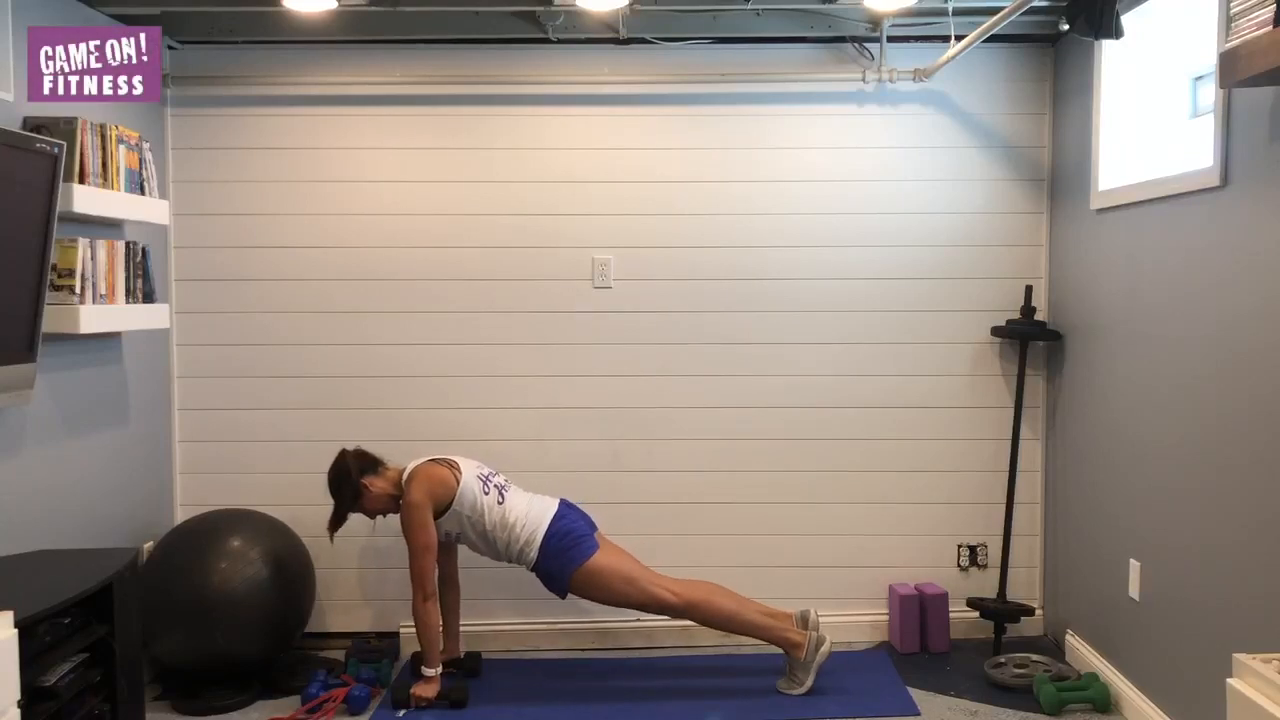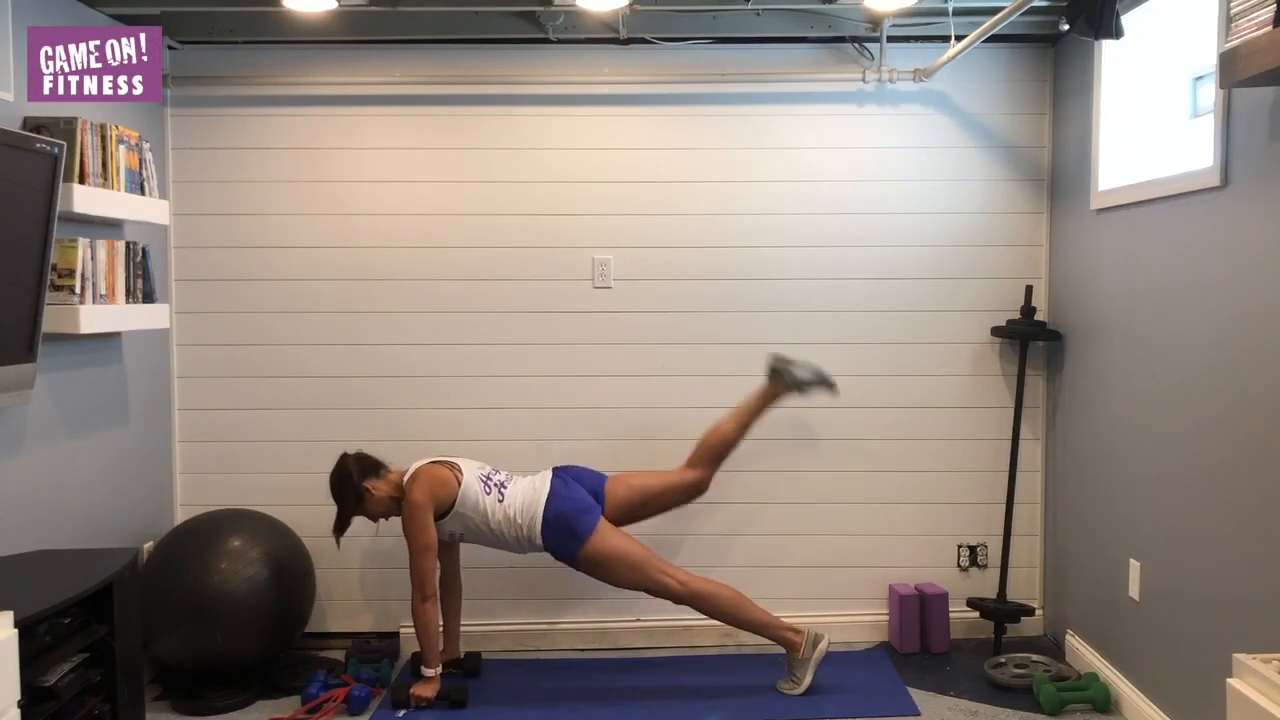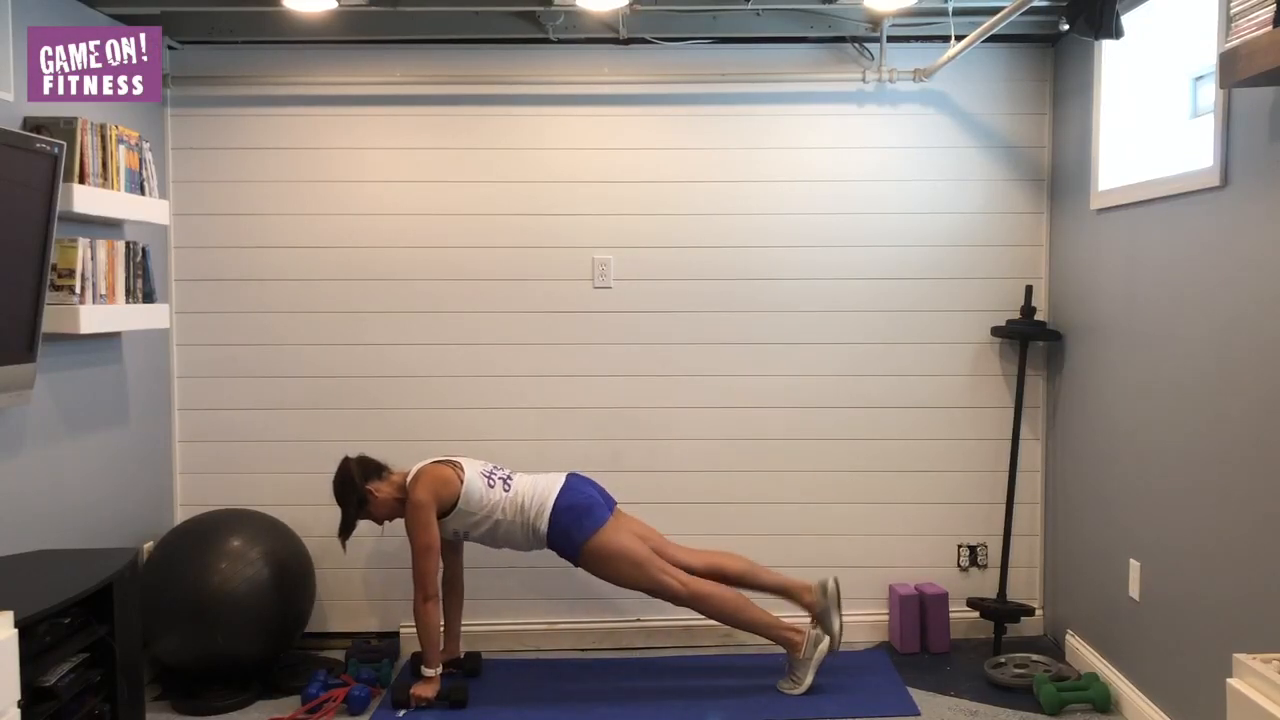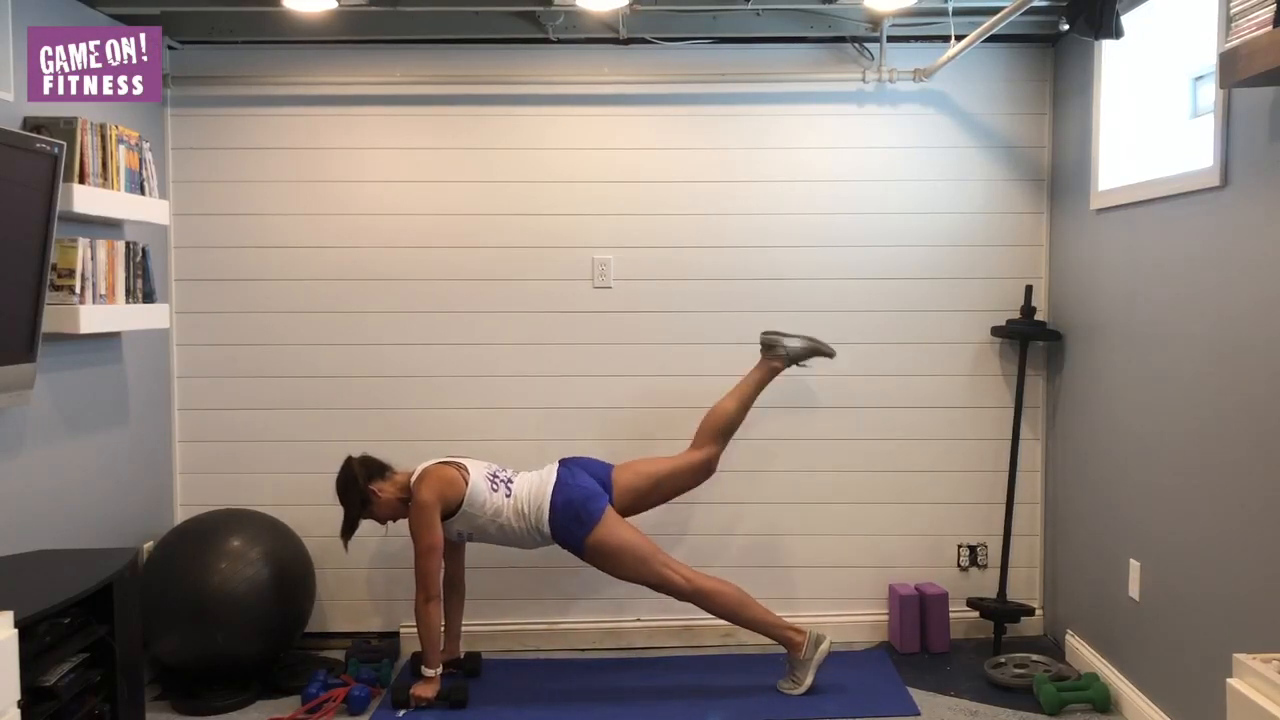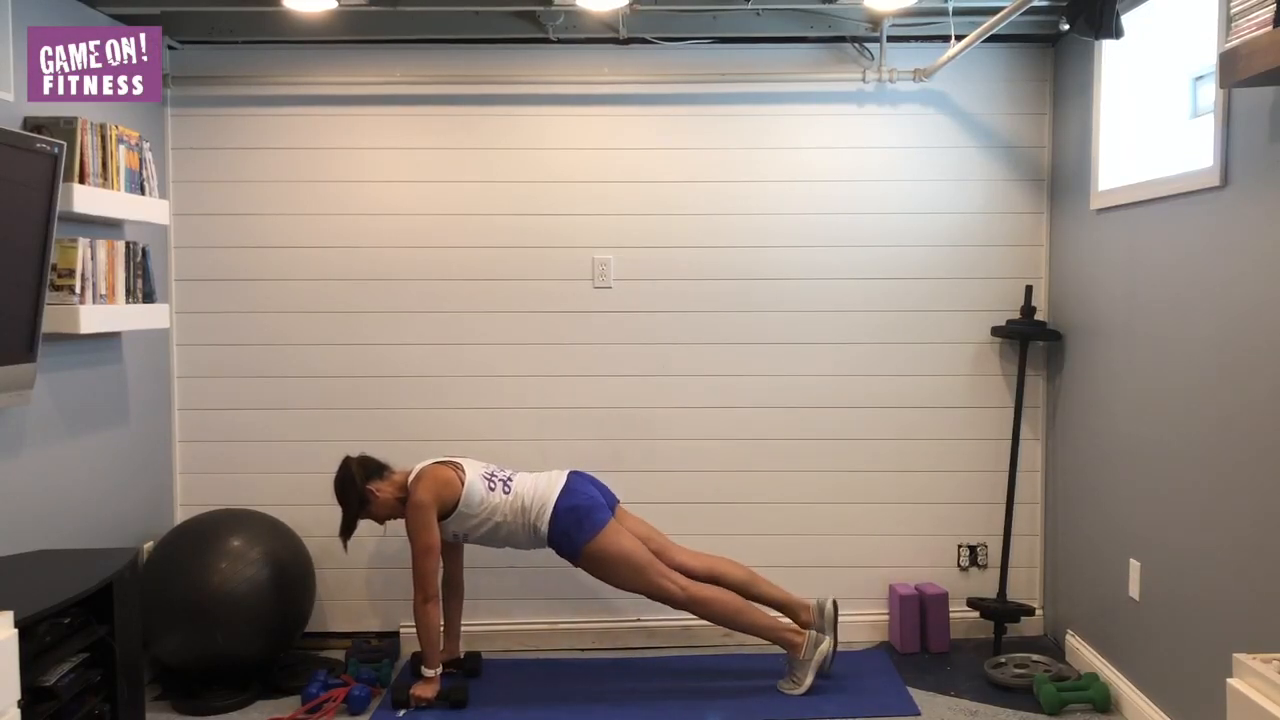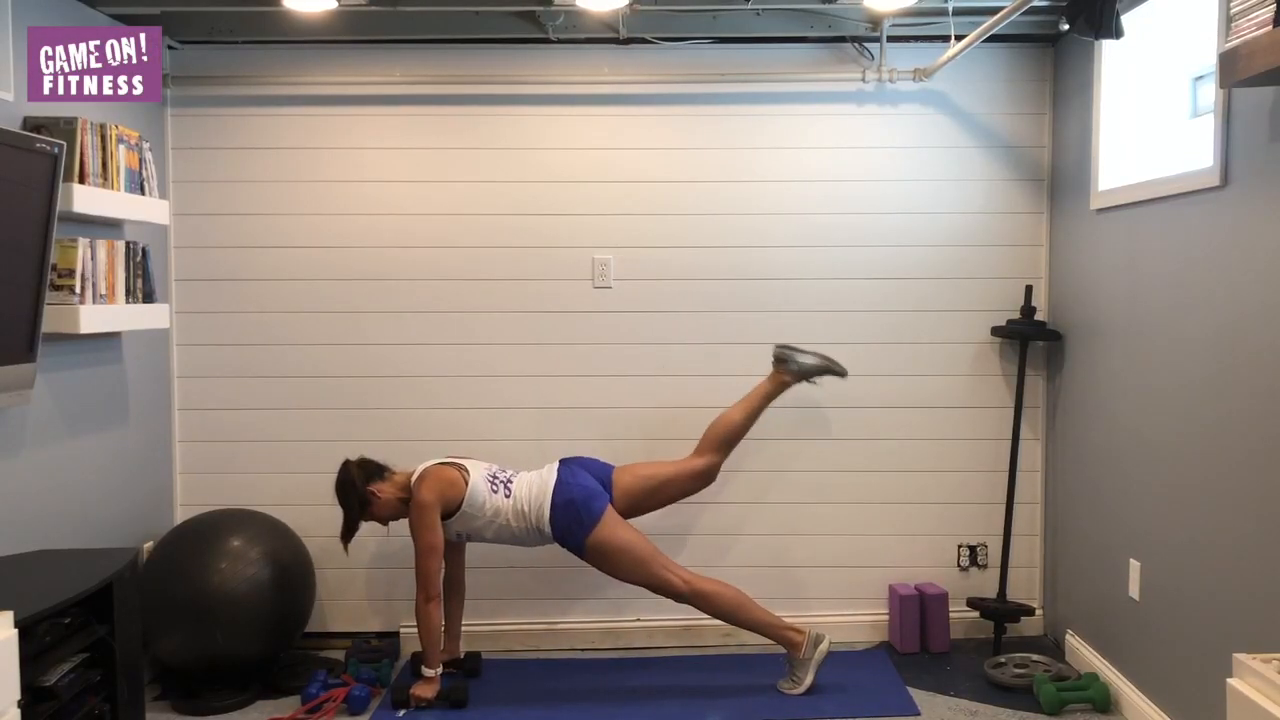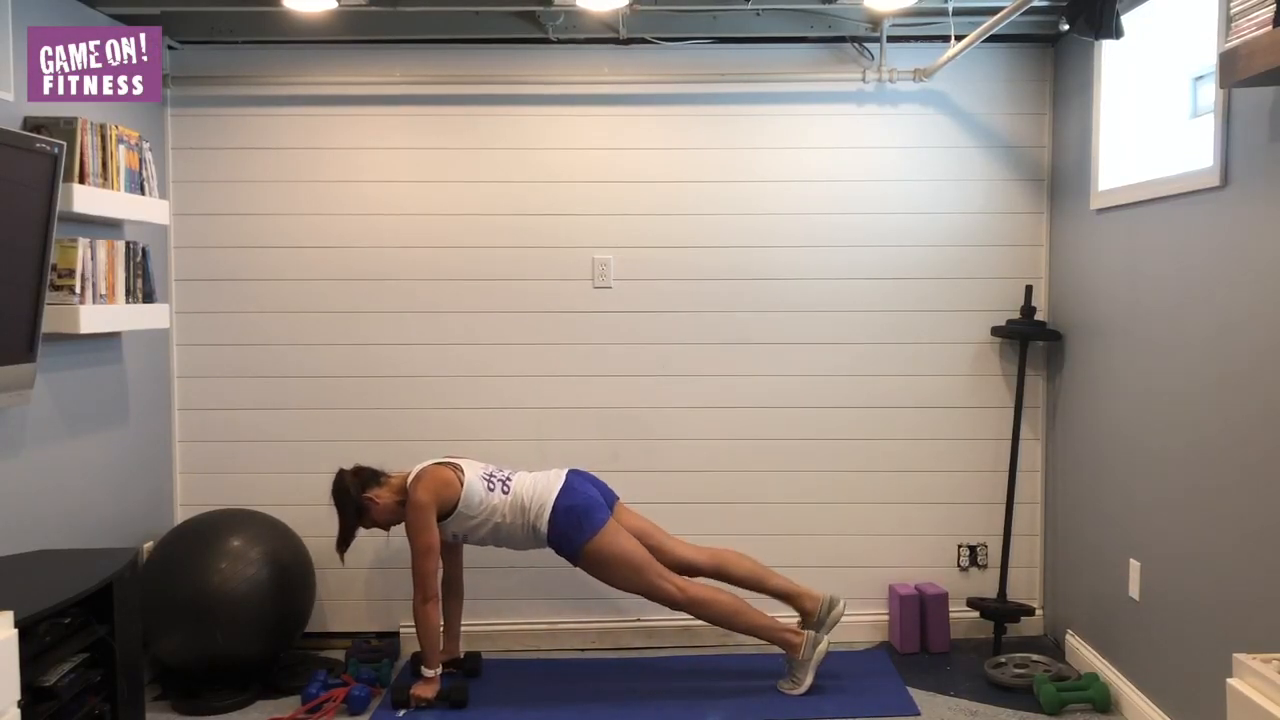
dt=0.7s
person 1, frame 1
left shoulder: (415, 495)
right shoulder: (432, 477)
left elbow: (425, 593)
right elbow: (448, 578)
left wrist: (431, 673)
right wrist: (452, 649)
left hip: (552, 544)
right hip: (558, 520)
left knee: (668, 599)
right knee: (665, 587)
left ankle: (798, 642)
right ankle: (790, 620)
person 1, frame 2
left shoulder: (417, 497)
right shoulder: (435, 474)
left elbow: (425, 594)
right elbow: (448, 581)
left wrist: (430, 674)
right wrist: (452, 650)
left hip: (559, 518)
right hip: (564, 487)
left knee: (676, 585)
right knee: (695, 475)
left ankle: (795, 641)
right ankle: (777, 385)
person 1, frame 3
left shoulder: (418, 495)
right shoulder: (435, 483)
left elbow: (427, 594)
right elbow: (452, 581)
left wrist: (430, 672)
right wrist: (451, 649)
left hip: (564, 514)
right hip: (569, 496)
left knee: (676, 584)
right knee: (688, 560)
left ankle: (797, 639)
right ankle: (809, 596)
person 1, frame 4
left shoulder: (423, 497)
right shoulder: (440, 482)
left elbow: (428, 594)
right elbow: (453, 583)
left wrist: (430, 674)
right wrist: (451, 649)
left hip: (566, 507)
right hip: (571, 479)
left knee: (678, 580)
right knee: (702, 456)
left ankle: (796, 641)
right ankle: (771, 362)
person 1, frame 5
left shoulder: (419, 497)
right shoulder: (436, 482)
left elbow: (427, 595)
right elbow: (452, 581)
left wrist: (430, 673)
right wrist: (450, 649)
left hip: (564, 514)
right hip: (571, 492)
left knee: (674, 587)
right knee: (688, 564)
left ankle: (797, 641)
right ankle: (805, 611)
person 1, frame 6
left shoulder: (423, 495)
right shoulder: (438, 481)
left elbow: (429, 595)
right elbow: (454, 583)
left wrist: (430, 674)
right wrist: (452, 649)
left hip: (567, 506)
right hip: (573, 479)
left knee: (676, 582)
right knee: (703, 464)
left ankle: (797, 641)
right ankle: (781, 376)
person 1, frame 7
left shoulder: (419, 497)
right shoulder: (435, 485)
left elbow: (426, 595)
right elbow: (451, 579)
left wrist: (430, 673)
right wrist: (451, 649)
left hip: (564, 511)
right hip: (570, 492)
left knee: (672, 588)
right knee: (693, 561)
left ankle: (796, 640)
right ankle: (808, 600)
